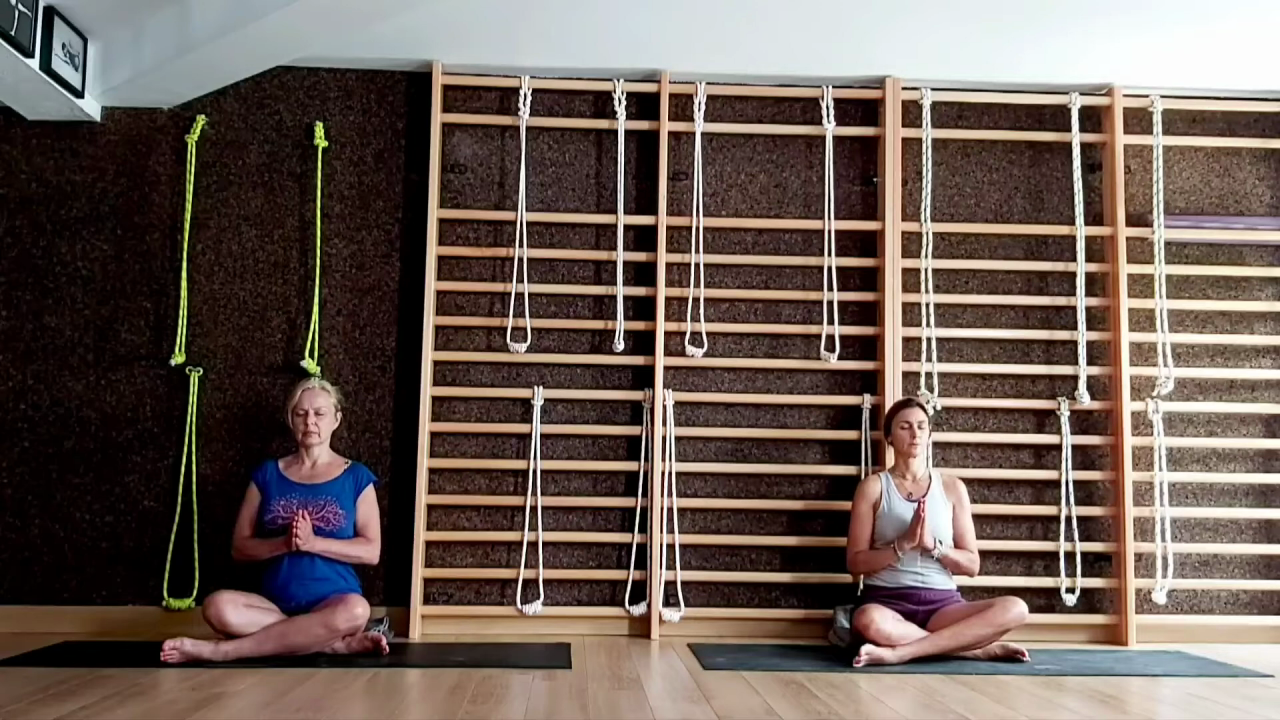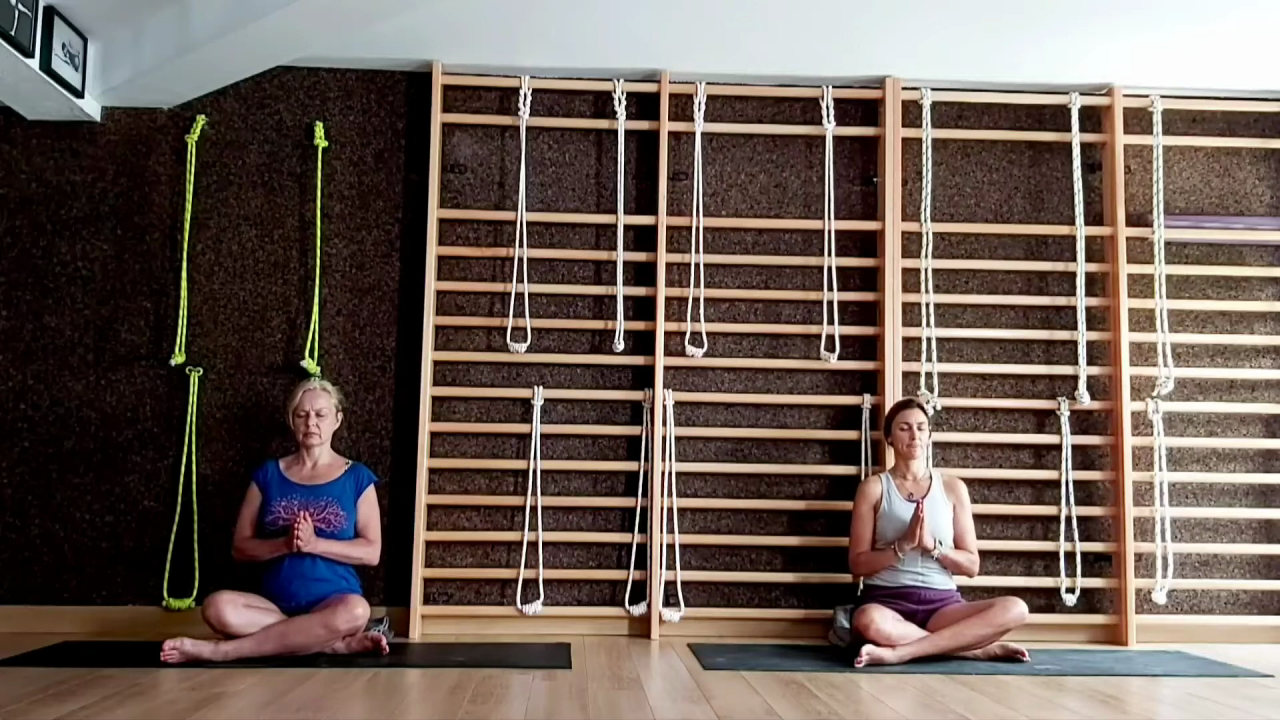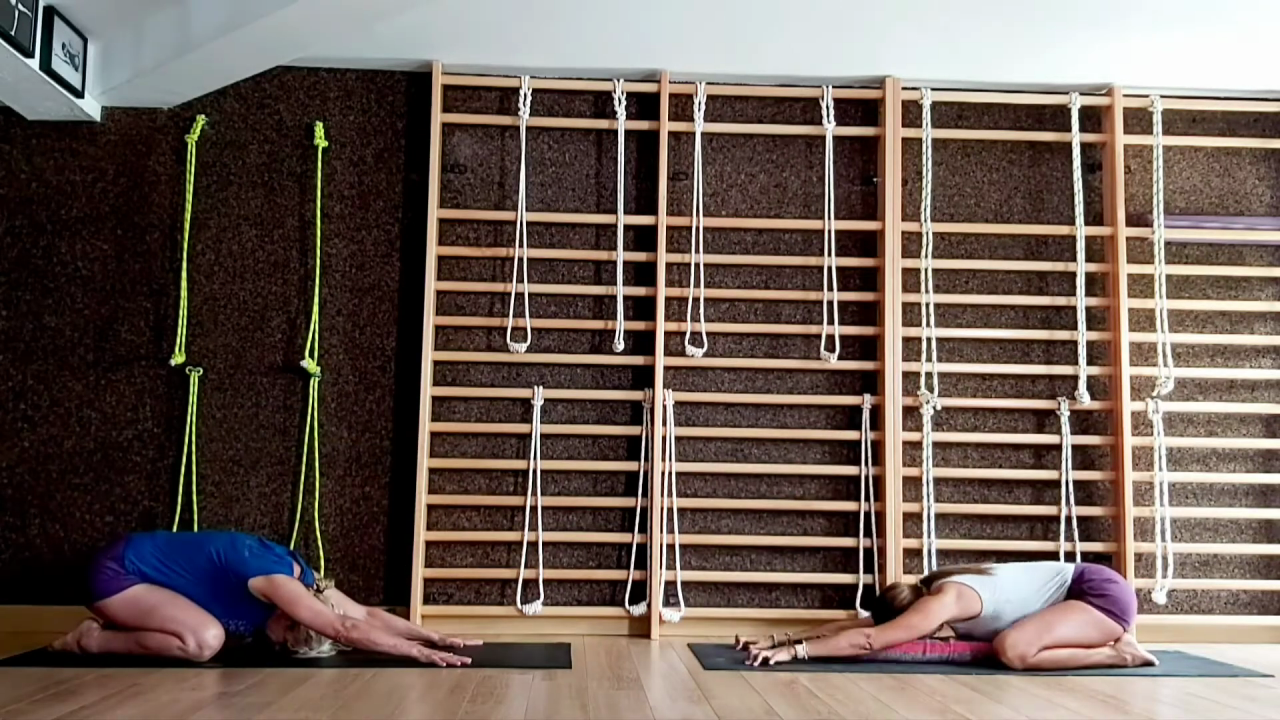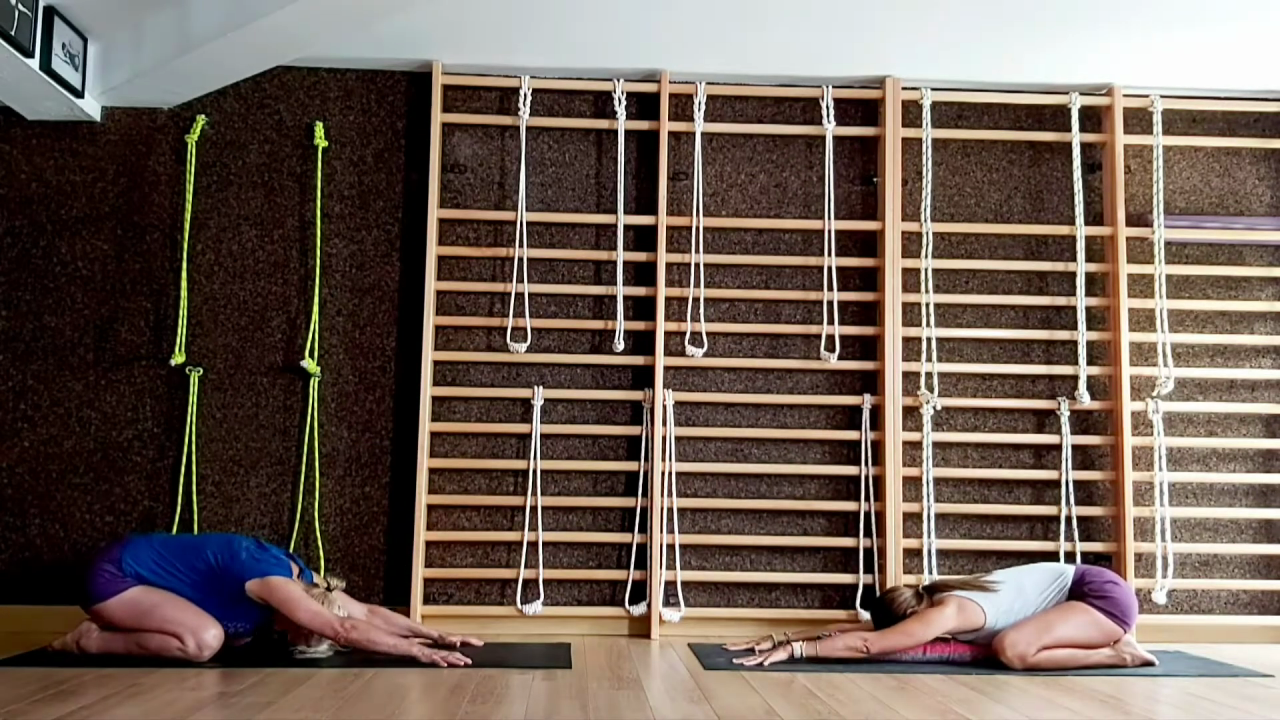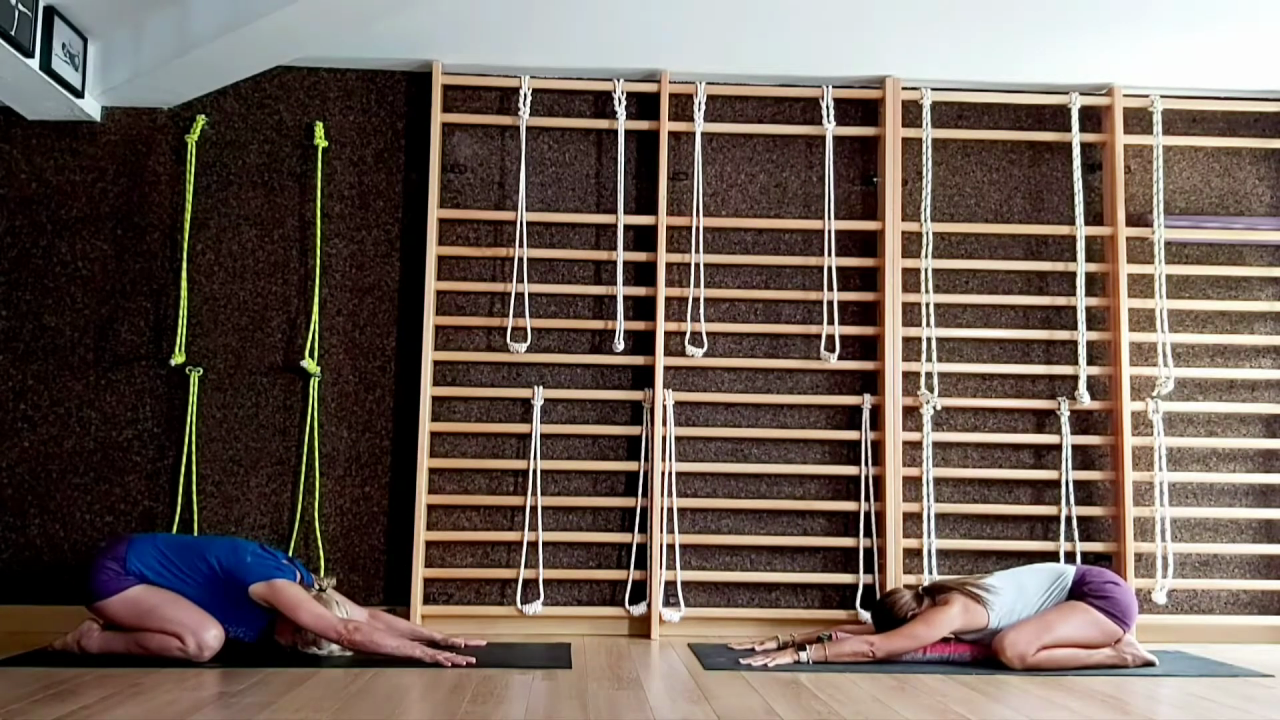
dt=1s
person 1, frame 1
left shoulder: (357, 477)
right shoulder: (267, 475)
left elbow: (371, 551)
right elbow: (240, 547)
left wrist: (313, 543)
right wrist: (284, 543)
left hip: (334, 601)
right hip: (274, 602)
left knee: (355, 610)
right knee: (218, 606)
left ankle: (223, 650)
right ankle: (335, 642)
person 1, frame 2
left shoulder: (358, 478)
right shoulder: (268, 475)
left elbow: (371, 551)
right elbow: (240, 547)
left wrist: (314, 544)
right wrist: (284, 544)
left hip: (333, 602)
right hip: (274, 603)
left knee: (355, 611)
right knee: (218, 607)
left ankle: (220, 650)
right ankle: (337, 642)
person 1, frame 3
left shoulder: (298, 575)
right shoulder: (273, 577)
left elbow: (367, 613)
right elbow: (345, 629)
left wrist: (435, 637)
right wrist: (421, 651)
left hip: (141, 563)
right hip: (117, 572)
left knee: (230, 630)
right knee: (204, 639)
left ankle: (120, 626)
right ankle: (92, 640)
person 1, frame 4
left shoulder: (300, 577)
right shoulder: (271, 578)
left elbow: (367, 612)
right elbow: (342, 629)
left wrist: (436, 633)
right wrist: (418, 651)
left hip: (137, 566)
right hip: (113, 576)
left knee: (236, 633)
right knee: (203, 641)
left ankle: (115, 628)
right ankle: (91, 641)
person 1, frame 5
left shoulder: (299, 580)
right shoulder: (274, 584)
left elbow: (367, 615)
right elbow: (348, 632)
left wrist: (440, 636)
right wrist: (424, 652)
left hip: (140, 562)
right hip: (116, 572)
left knee: (218, 630)
right knee: (204, 640)
left ankle: (117, 626)
right ankle: (92, 640)
person 2, frame 1
left shoulder: (952, 487)
right shoulder: (873, 486)
left elbow: (972, 565)
right elbow: (855, 562)
left wrist: (932, 545)
right wrist: (903, 544)
left hip: (942, 602)
right hip: (886, 600)
left knee: (1015, 609)
right knee: (870, 622)
left ankle: (900, 652)
right ankle: (980, 648)
person 2, frame 2
left shoulder: (954, 489)
right shoulder: (873, 487)
left elbow: (971, 566)
right elbow: (857, 564)
left wrist: (933, 545)
right wrist: (904, 545)
left hip: (942, 602)
right hip: (887, 600)
left knee: (1014, 608)
right knee: (870, 622)
left ankle: (899, 652)
right ankle: (980, 648)
person 2, frame 3
left shoulder: (946, 600)
right shoulder: (931, 593)
left elbow: (871, 640)
right elbow: (857, 626)
left wrist: (796, 649)
right wrist: (784, 639)
left hip: (1104, 592)
right hip: (1082, 586)
left knee: (1014, 649)
left ankle: (1118, 653)
right ankle: (1110, 641)
person 2, frame 4
left shoulder: (947, 612)
right shoulder: (932, 600)
left elbow: (868, 645)
right elbow: (854, 628)
left wrist: (794, 649)
right wrist: (781, 637)
left hip: (1104, 593)
right hip: (1084, 587)
left knee: (1013, 650)
left ankle: (1120, 652)
right ankle: (1113, 640)
person 2, frame 5
left shoulder: (950, 613)
right shoulder: (931, 601)
left elbow: (872, 647)
right elbow: (856, 630)
left wrist: (799, 653)
right wrist: (784, 639)
left hip: (1105, 594)
right hip: (1082, 586)
left knee: (1012, 650)
right knee: (994, 641)
left ankle: (1119, 653)
right ankle: (1107, 641)
